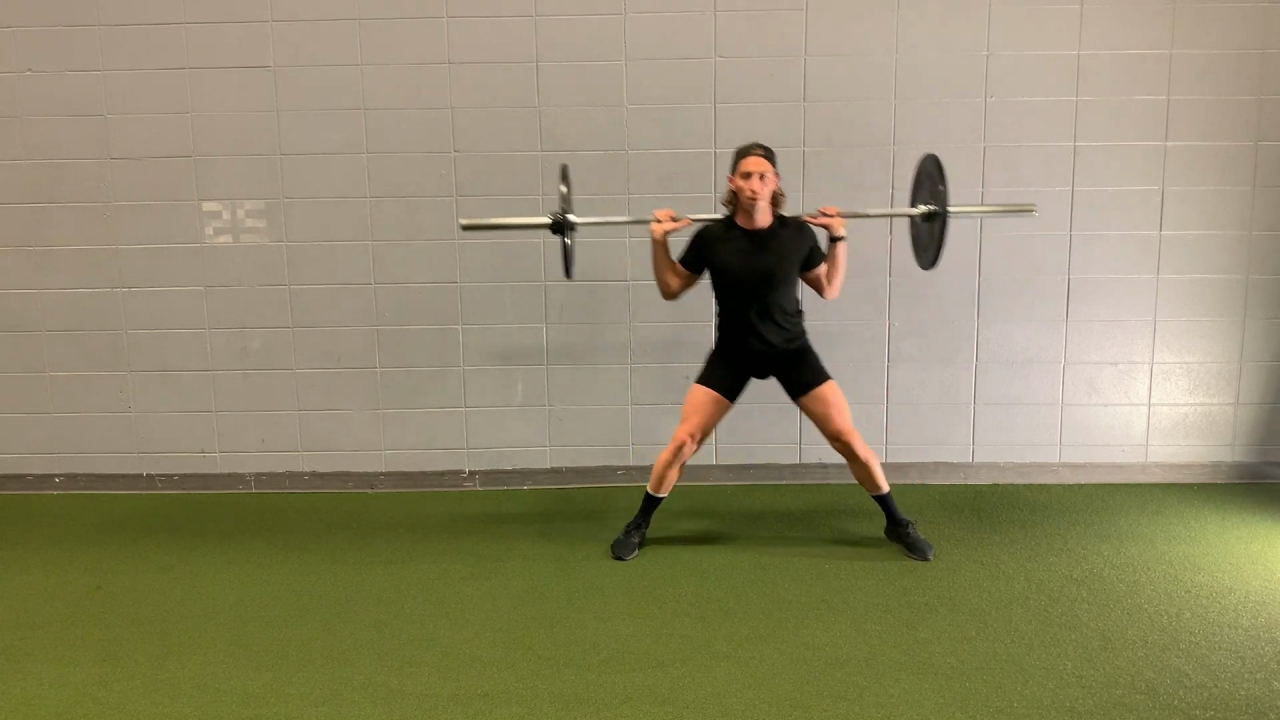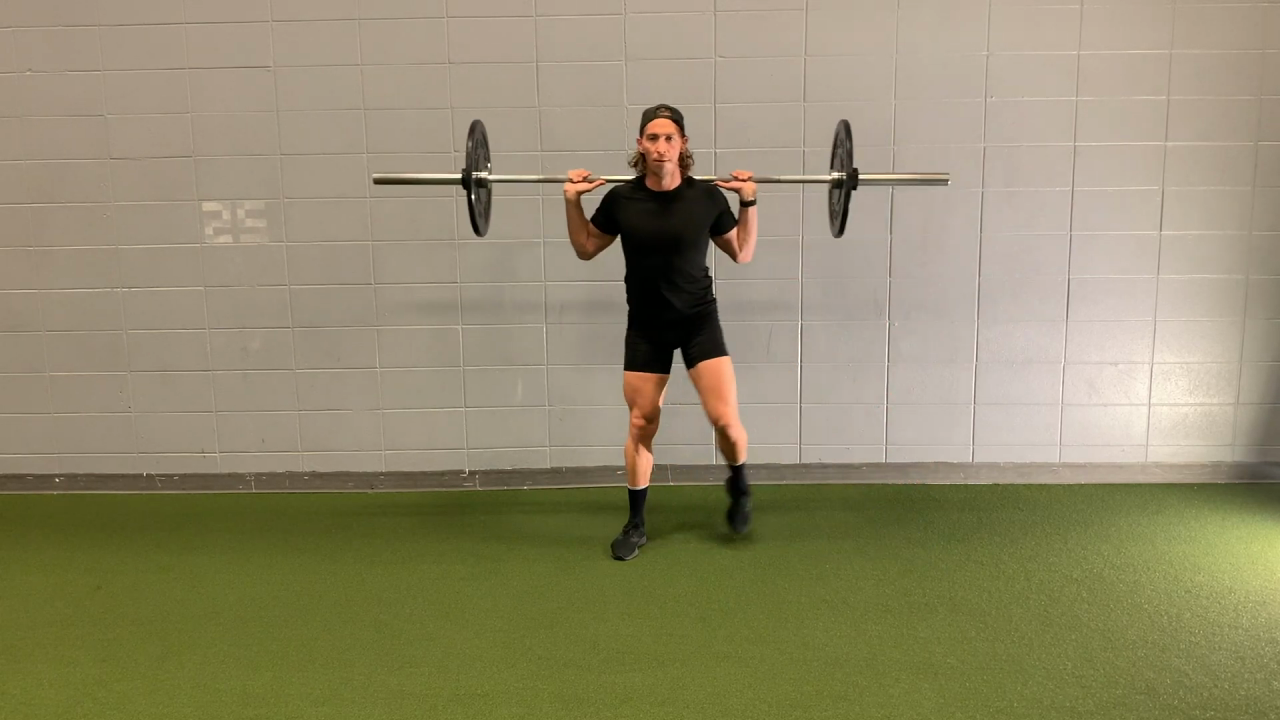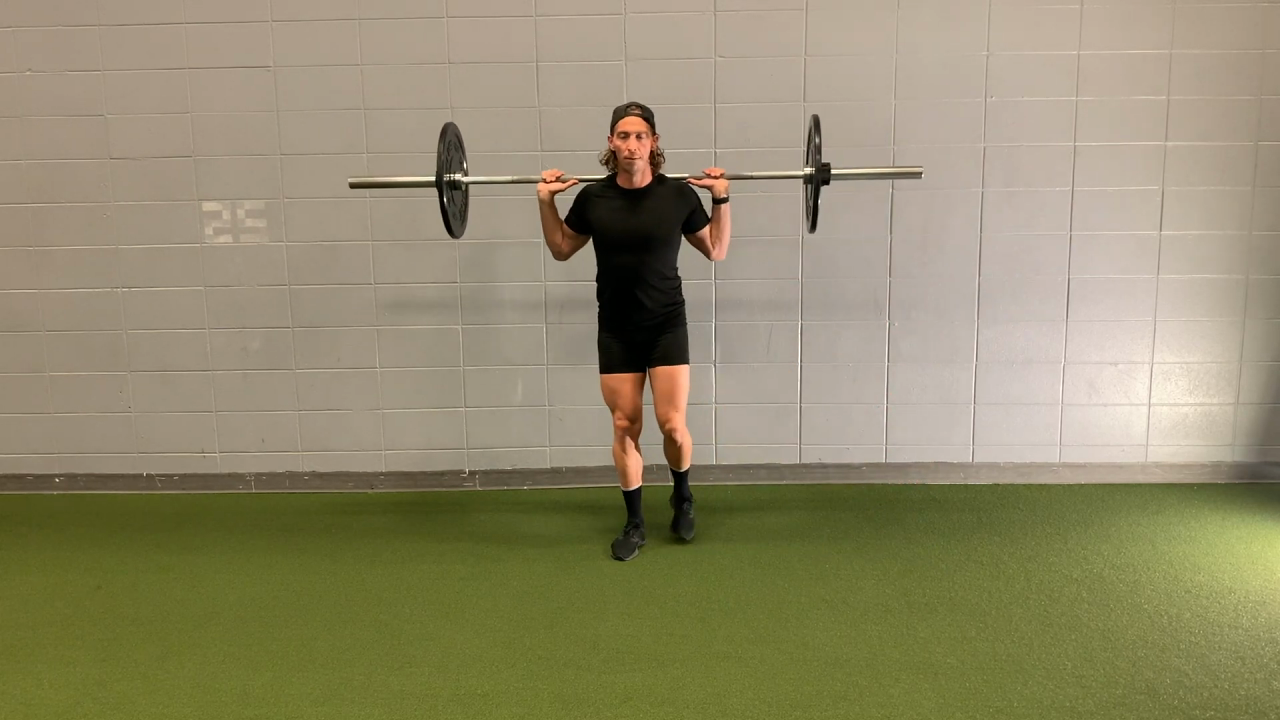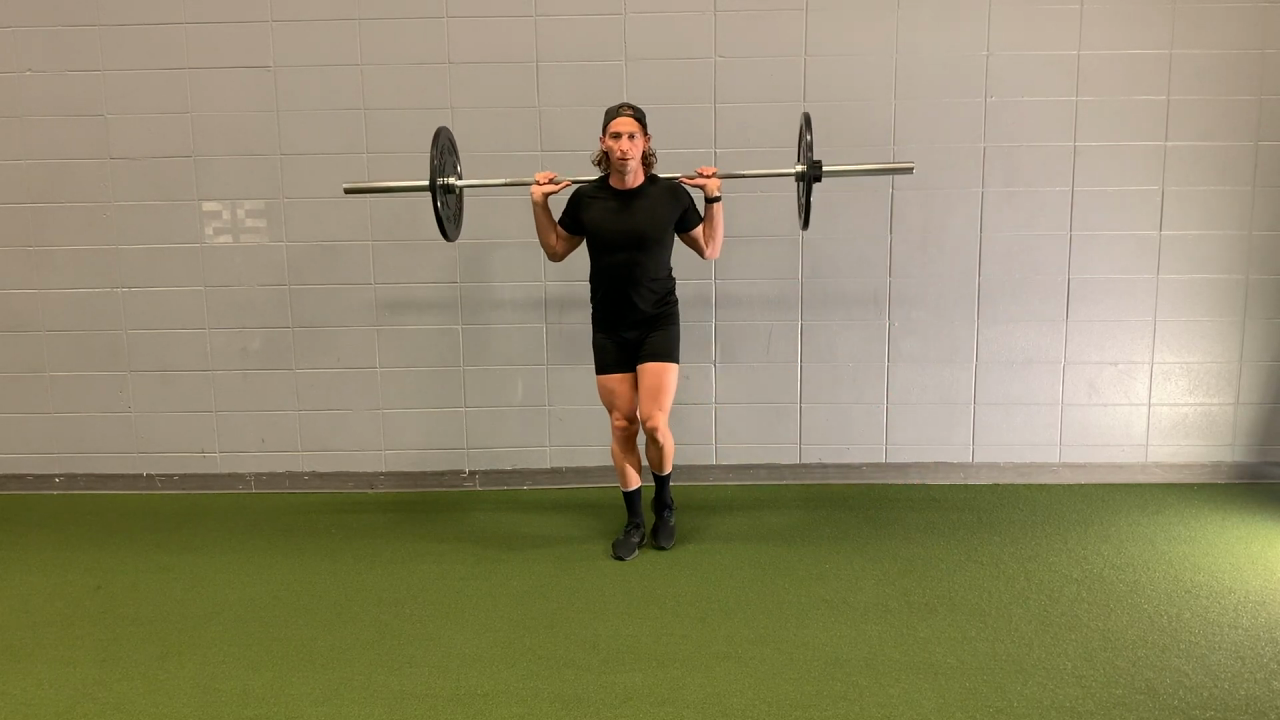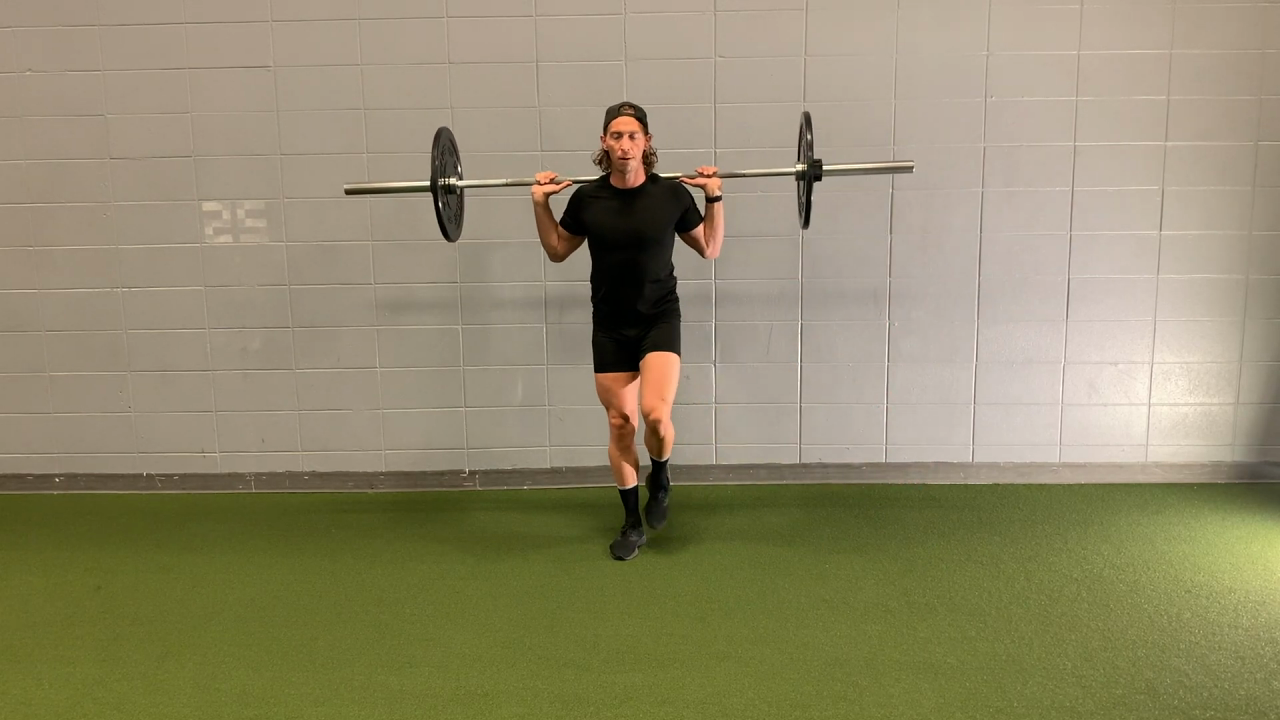
dt=0.4s
person 1, frame 1
left shoulder: (797, 233)
right shoulder: (711, 237)
left elbow: (828, 289)
right elbow: (671, 289)
left wrist: (836, 237)
right wrist: (658, 242)
left hip: (791, 348)
right hip: (733, 352)
left knee: (846, 437)
right knee: (685, 438)
left ankle: (897, 523)
right ankle: (639, 525)
person 1, frame 2
left shoulder: (706, 196)
right shoulder: (620, 199)
left elbow: (741, 253)
right elbow: (585, 249)
left wrist: (748, 202)
right wrist: (572, 201)
left hip: (698, 320)
right hip: (645, 325)
left knee: (725, 417)
right knee: (641, 424)
left ankle: (738, 485)
right ankle: (636, 524)
person 1, frame 3
left shoulder: (679, 195)
right shoulder: (592, 198)
left elbow: (715, 251)
right elbow: (561, 249)
left wrist: (720, 199)
right wrist: (545, 201)
left hip: (666, 322)
right hip: (615, 328)
left knee: (672, 424)
right knee: (625, 426)
left ankle: (682, 494)
right ankle: (634, 523)
person 1, frame 4
left shoulder: (671, 194)
right shoulder: (585, 199)
left elbow: (709, 249)
right elbow: (556, 250)
left wrist: (713, 197)
right wrist: (539, 203)
left hip: (658, 322)
right hip: (609, 328)
left knee: (655, 423)
right knee: (623, 426)
left ankle: (664, 502)
right ankle: (634, 522)
person 1, frame 5
left shoulder: (672, 194)
right shoulder: (586, 198)
left elbow: (709, 249)
right elbow: (557, 251)
left wrist: (714, 197)
right wrist: (540, 203)
left hip: (660, 318)
right hip: (609, 326)
left knee: (656, 414)
right knee: (620, 425)
left ankle: (660, 479)
right ankle: (631, 522)
